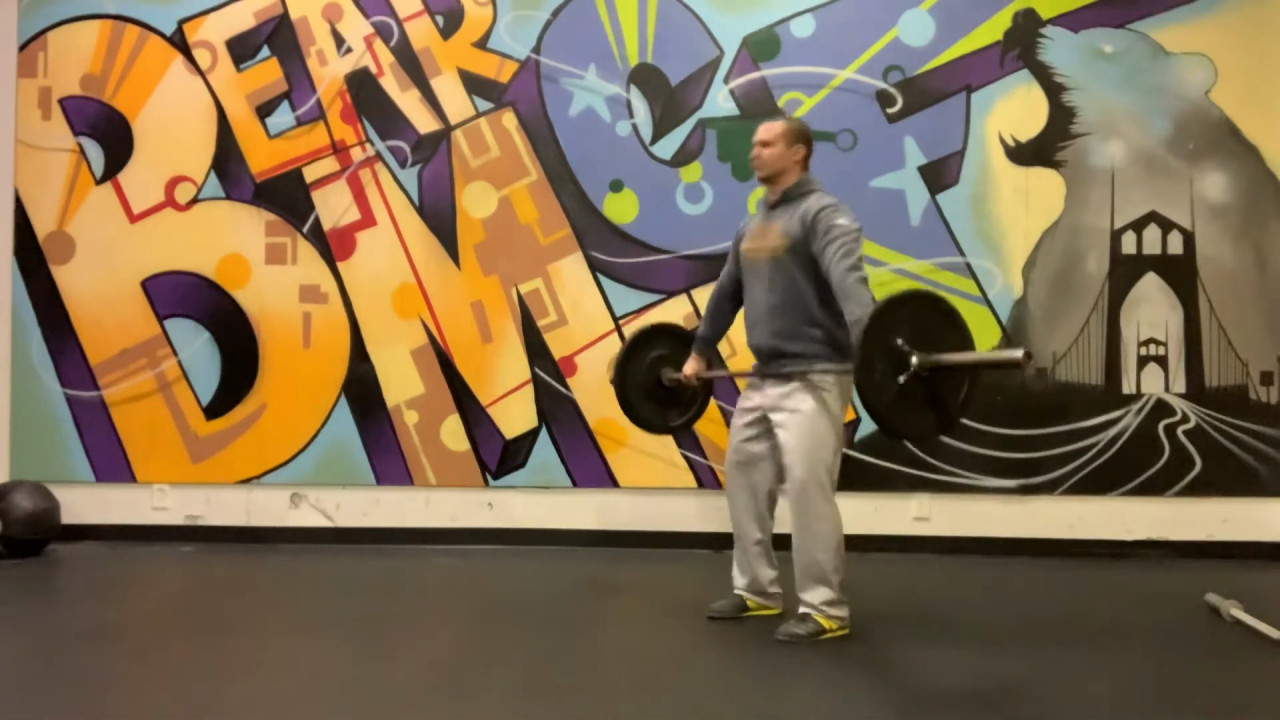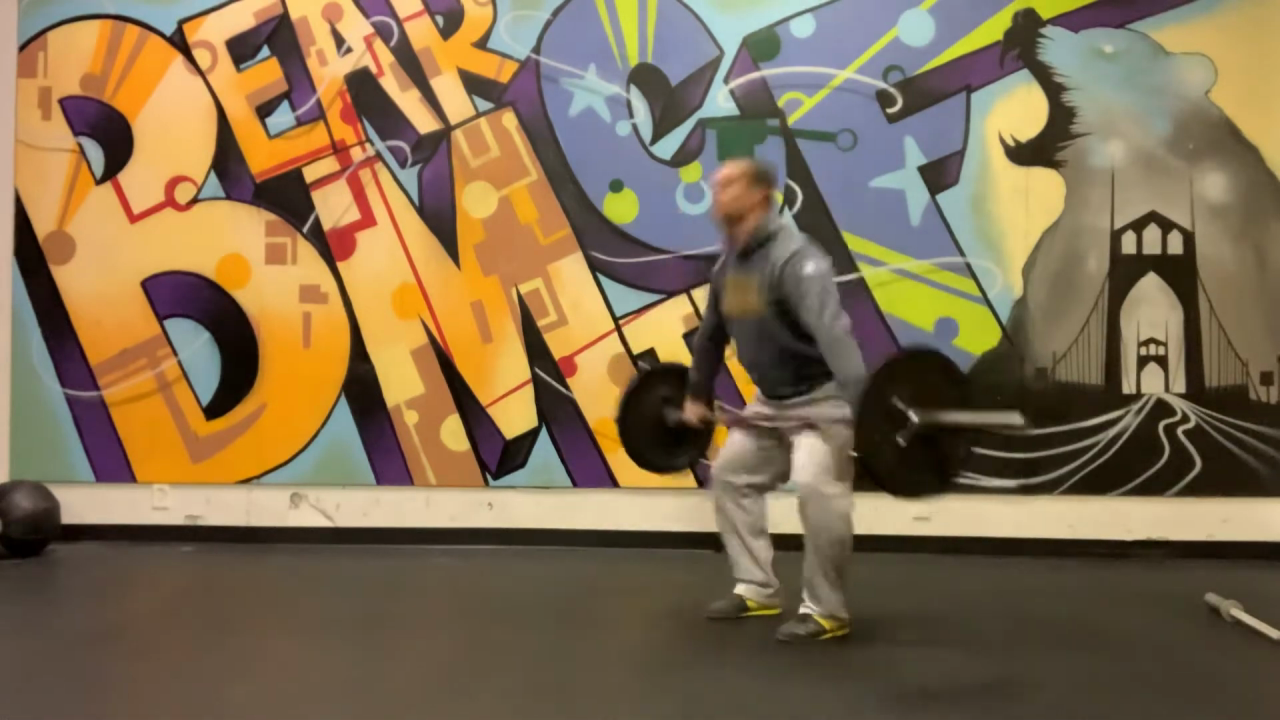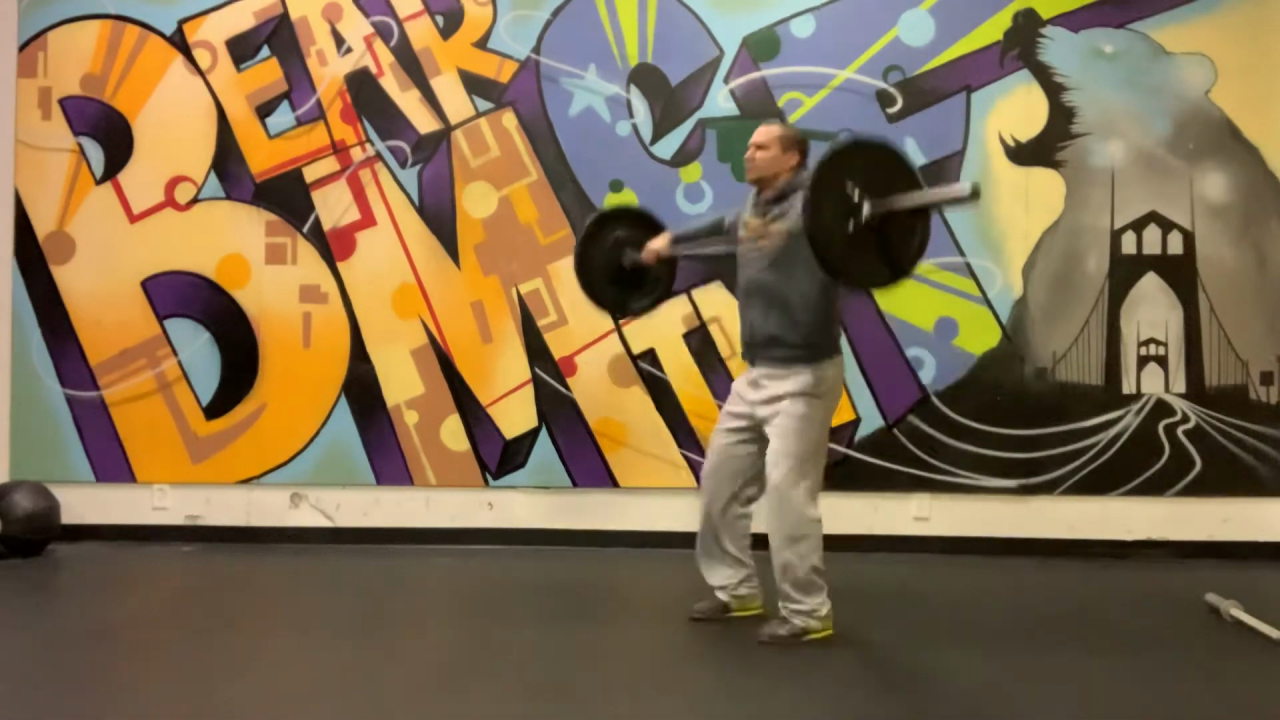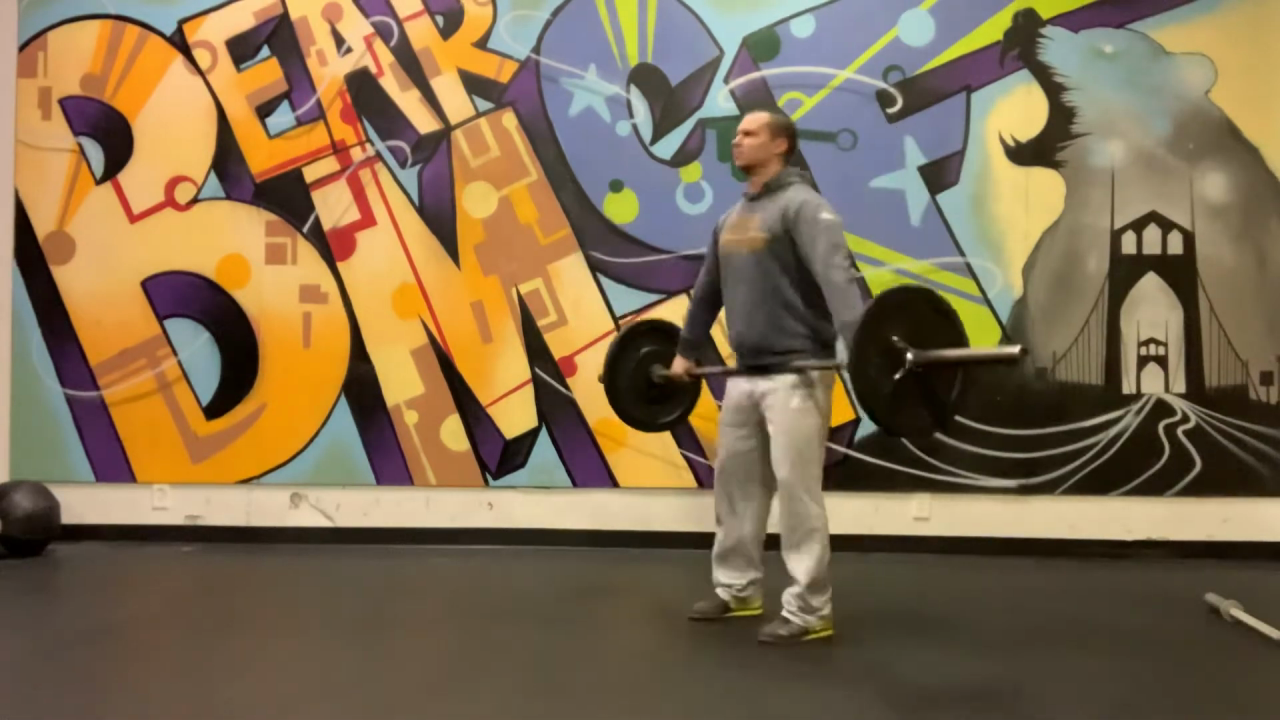
dt=0.5s
person 1, frame 1
left shoulder: (821, 212)
right shoulder: (754, 222)
left elbow: (849, 279)
right elbow: (726, 294)
right wrist: (699, 352)
left hip: (816, 378)
right hip: (763, 378)
left knee: (807, 482)
right knee: (744, 476)
left ankle: (826, 609)
right ankle: (757, 590)
person 1, frame 2
left shoulder: (793, 256)
right shoulder: (726, 267)
left elbow: (832, 327)
right elbow: (712, 335)
left wrist: (863, 402)
right wrist: (697, 394)
left hip: (825, 395)
right hip: (775, 398)
left knee: (817, 487)
right knee: (732, 474)
left ankle: (826, 609)
right ankle: (756, 589)
person 1, frame 3
left shoulder: (809, 205)
right shoulder: (751, 211)
right elbow: (724, 228)
right wrist: (672, 239)
left hip: (807, 375)
right hip: (758, 374)
left knee: (789, 491)
right knee: (720, 484)
left ankle: (807, 612)
right ankle: (734, 589)
person 1, frame 4
left shoulder: (802, 205)
right shoulder: (731, 218)
left elbow: (835, 276)
right elbow: (706, 291)
left wrist: (859, 343)
right wrist: (686, 351)
left hip: (796, 374)
right hip: (745, 375)
left knee: (795, 486)
right knee: (735, 485)
left ankle: (809, 611)
right ankle: (737, 589)
